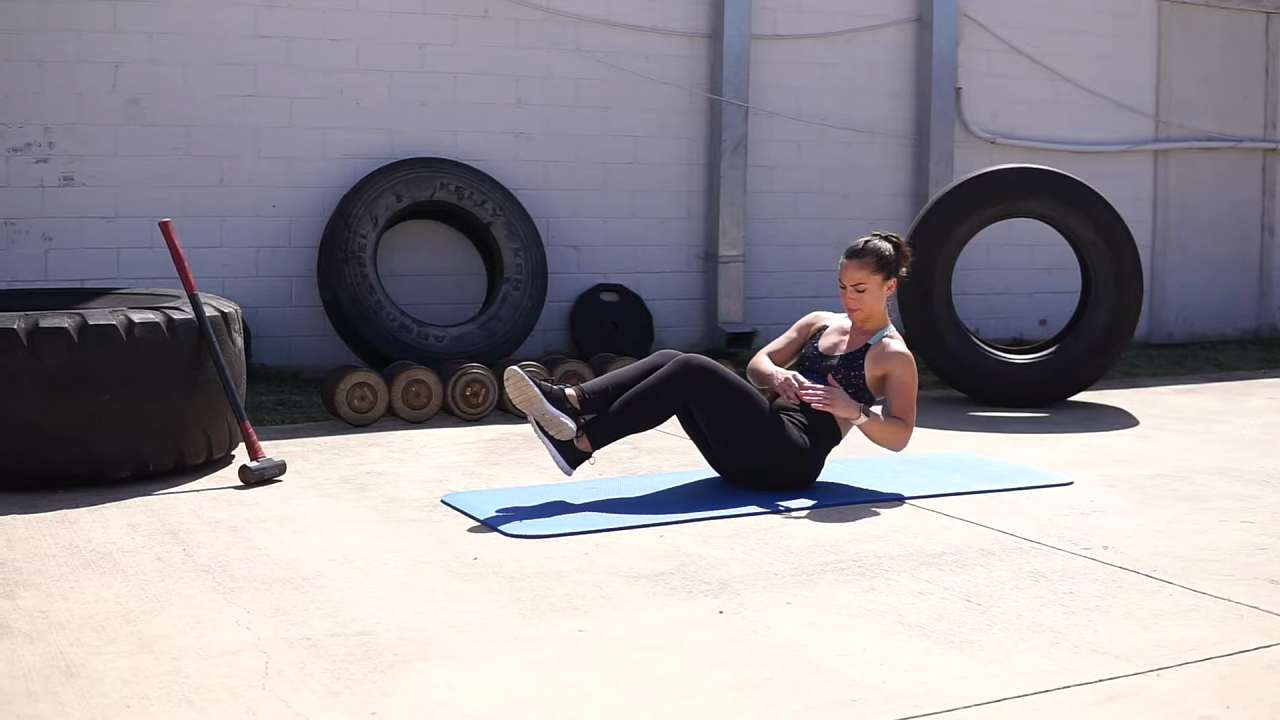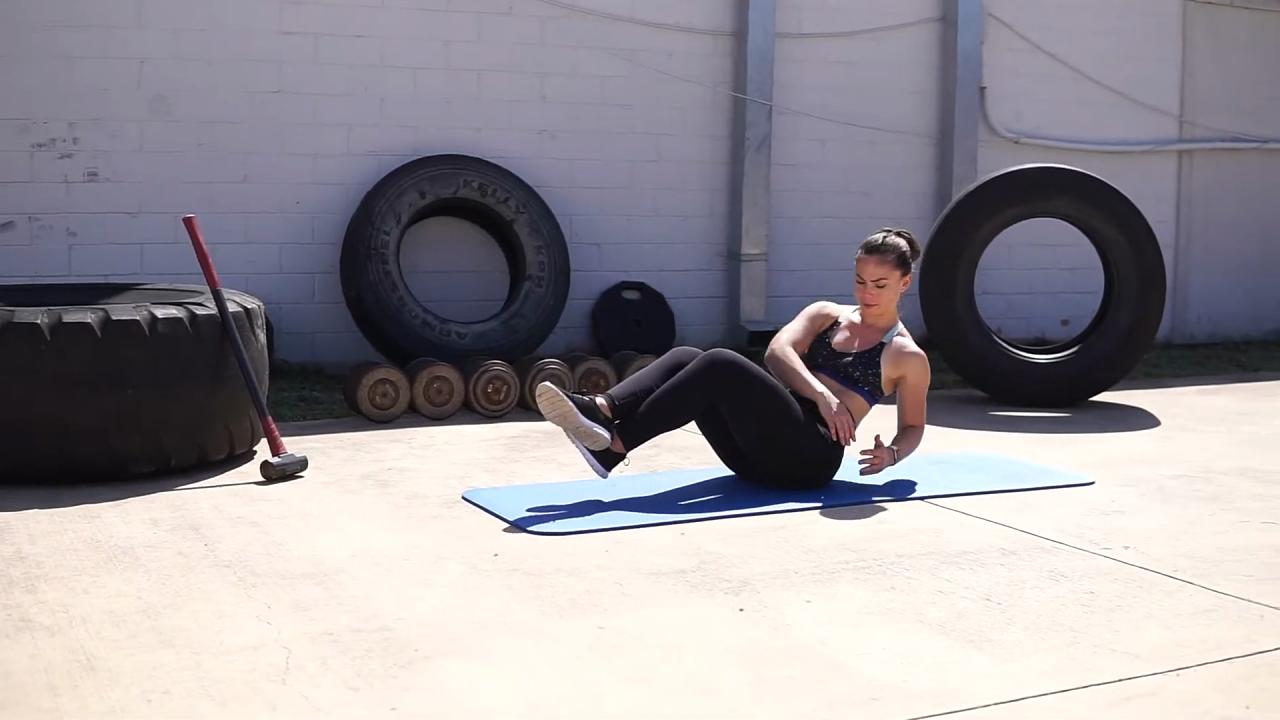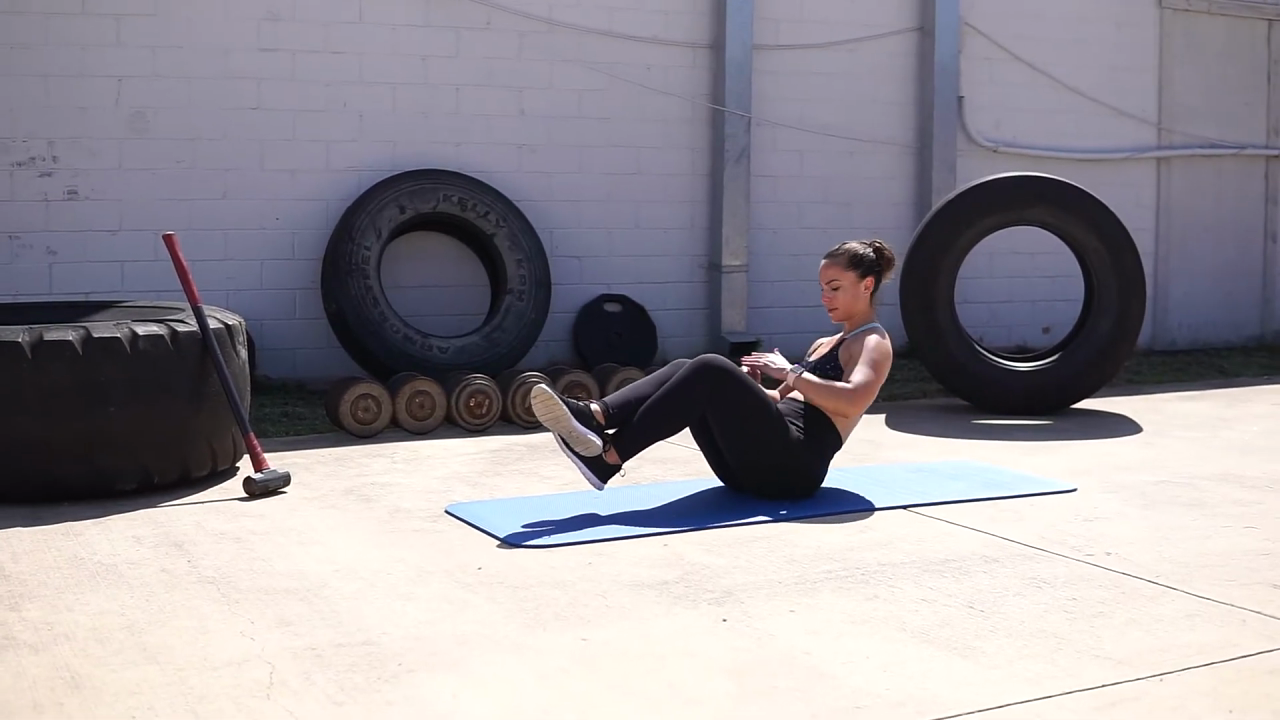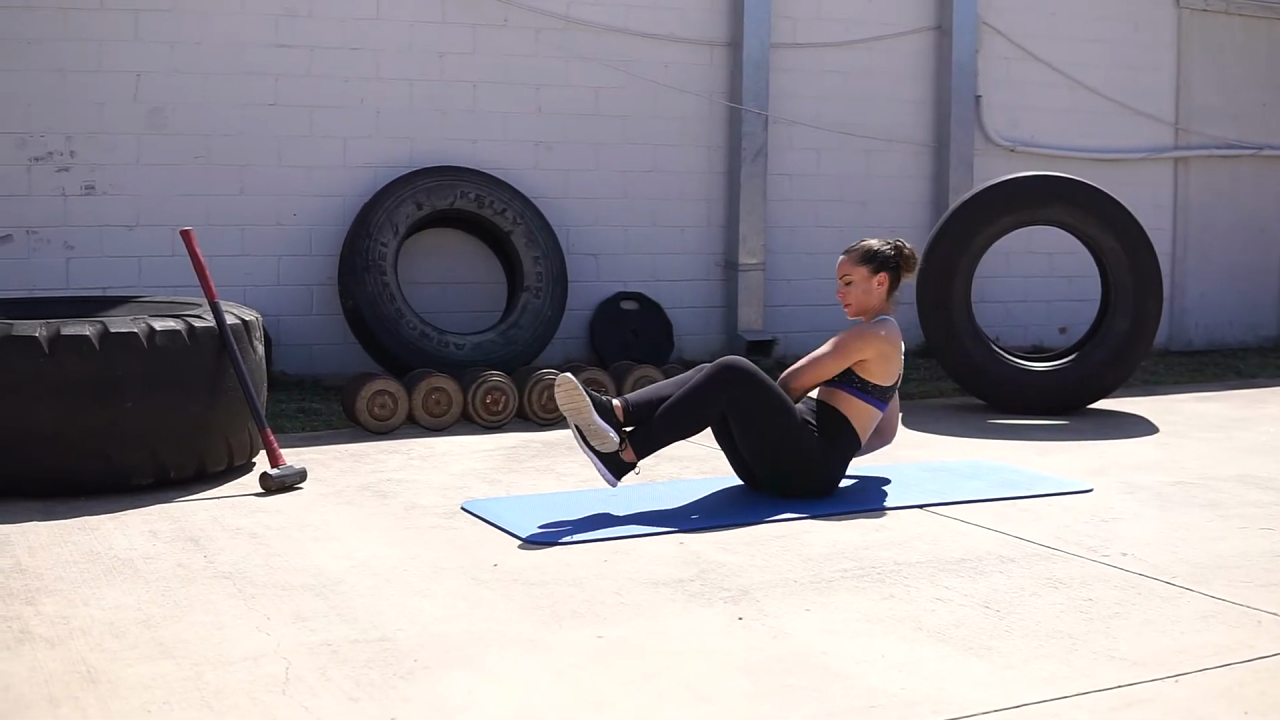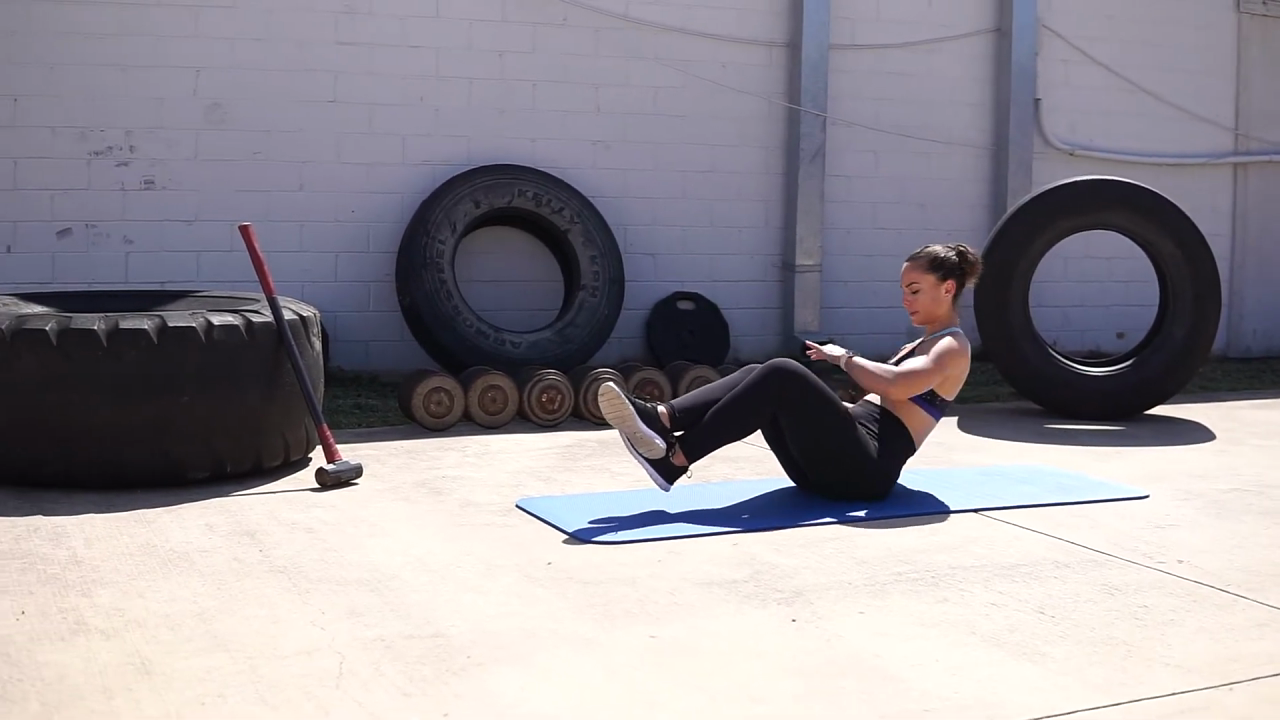
dt=1s
person 1, frame 1
left shoulder: (894, 355)
right shoulder: (820, 322)
left elbow: (899, 435)
right elbow: (758, 364)
left wrist: (855, 414)
right wrist: (780, 376)
left hip: (789, 457)
right hip: (746, 452)
left knee: (692, 371)
right knee: (670, 361)
left ankle: (581, 442)
right ankle: (569, 401)
person 1, frame 2
left shoulder: (907, 355)
right shoulder: (827, 315)
left elbow: (913, 428)
right elbow: (778, 353)
left wrist: (890, 454)
right wrist: (822, 395)
left hip: (808, 455)
right hip: (759, 453)
left knee: (720, 365)
right knee: (685, 358)
left ankle: (615, 444)
right ankle: (599, 409)
person 1, frame 3
left shoulder: (873, 344)
right shoulder: (828, 344)
left elbow: (852, 403)
left wrist: (793, 375)
right wrist: (754, 383)
left hip: (792, 466)
right hip: (752, 467)
left knee: (710, 370)
right knee: (682, 369)
left ankle: (608, 456)
right ankle: (593, 416)
person 1, frame 4
left shoulder: (874, 335)
right shoulder: (878, 338)
left elbow: (796, 381)
right elbow: (885, 433)
left wrist: (756, 394)
left hip: (810, 467)
right hip: (776, 462)
left knee: (732, 372)
right knee: (709, 376)
left ankle: (624, 453)
right ankle: (612, 412)
person 1, frame 5
left shoulder: (953, 349)
right shoulder: (917, 344)
left elbow: (896, 386)
left wrist: (843, 358)
left hip: (865, 469)
right hip: (826, 465)
left knee: (782, 374)
right knee: (756, 375)
left ankle: (675, 458)
right ankle: (658, 418)
